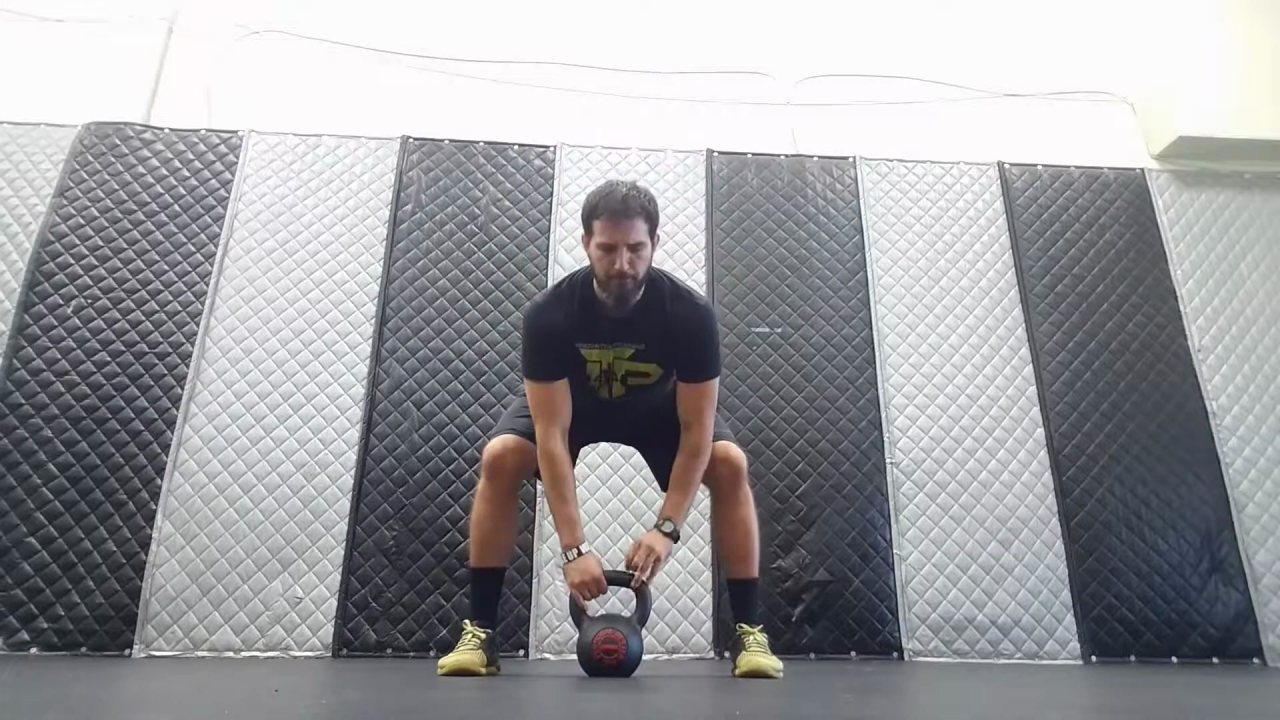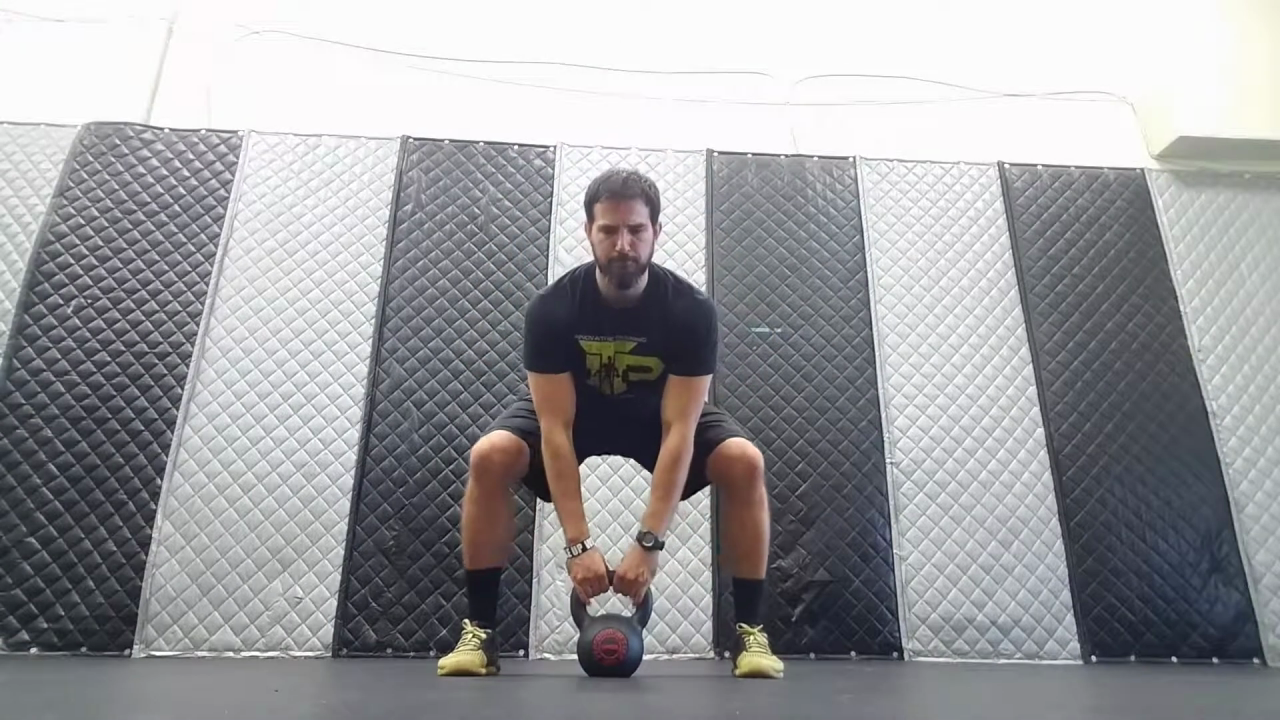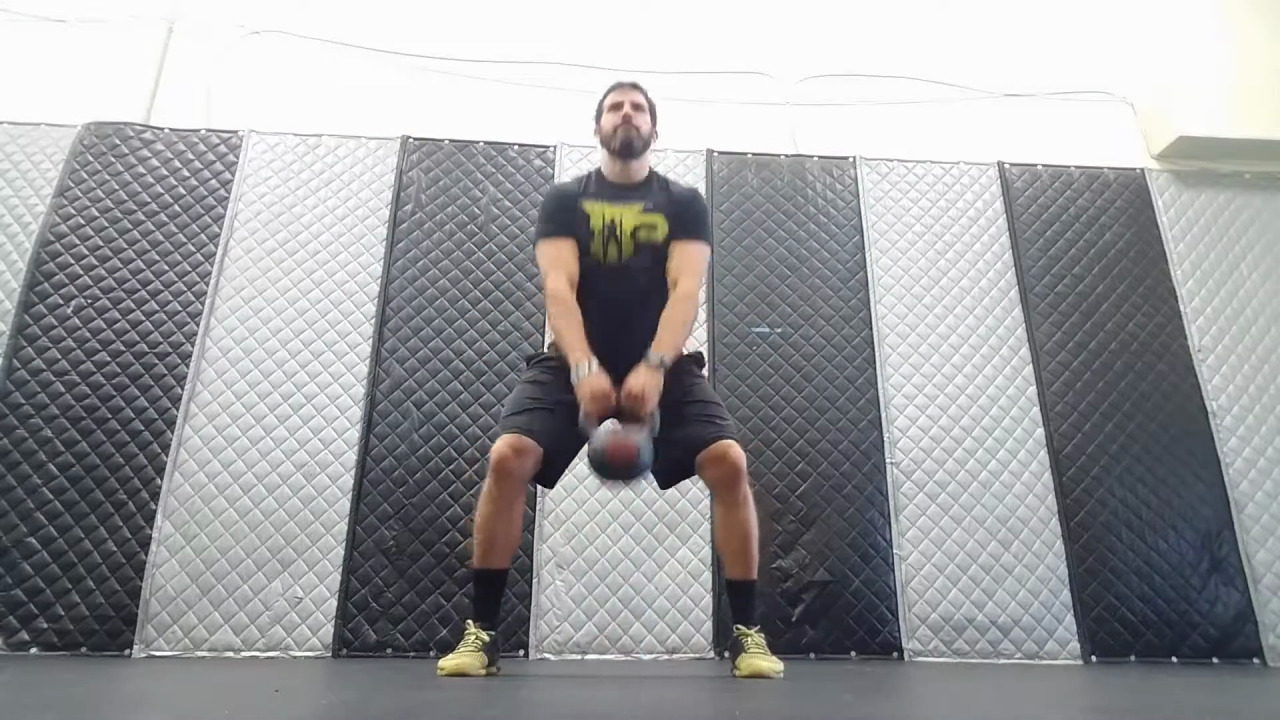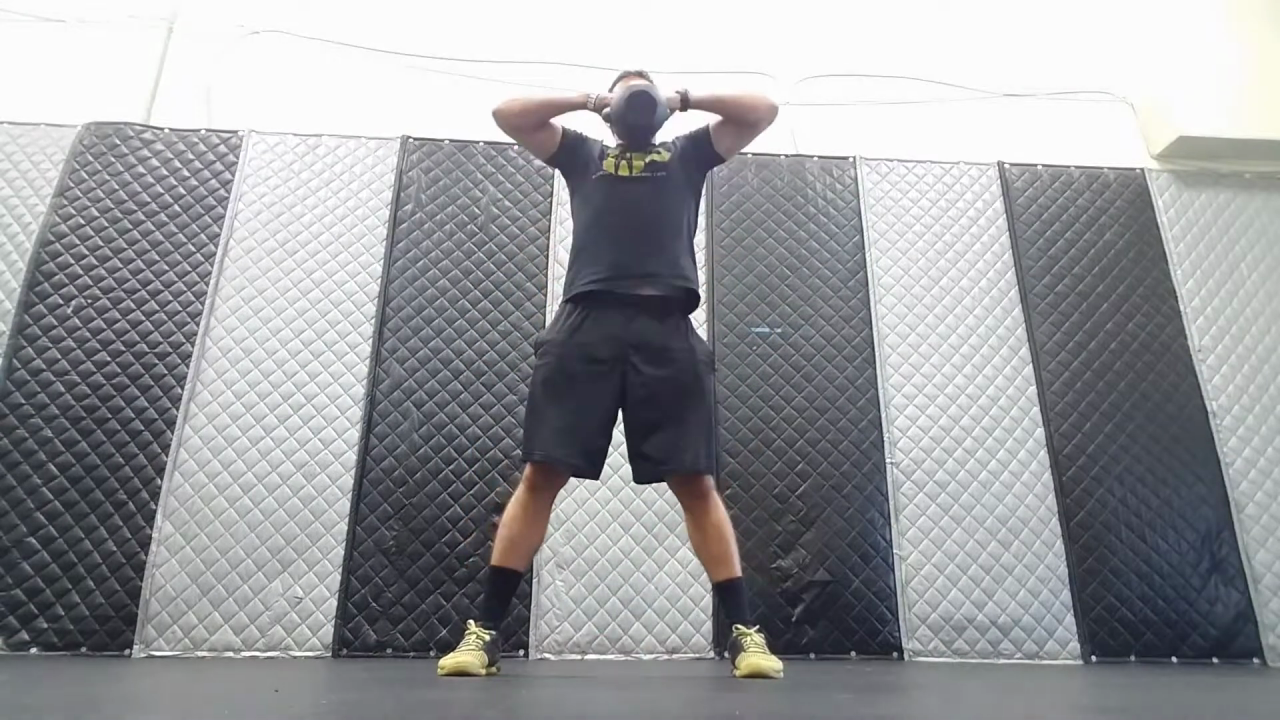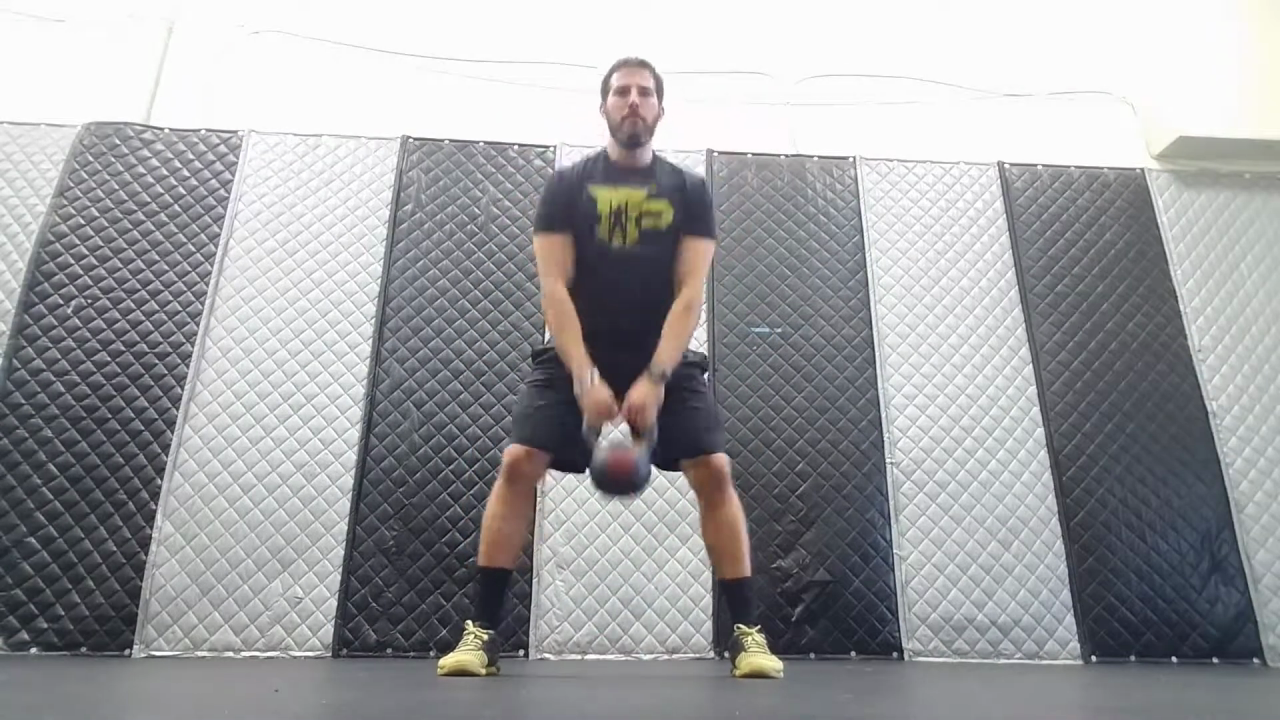
dt=0.5s
person 1, frame 1
left shoulder: (690, 315)
right shoulder: (549, 314)
left elbow: (696, 431)
right elbow: (552, 438)
left wrist: (667, 527)
right wrist: (573, 548)
left hip: (656, 406)
right hip: (566, 404)
left knee: (730, 464)
right knee: (500, 458)
left ankle: (748, 631)
right ankle: (480, 631)
person 1, frame 2
left shoulder: (691, 311)
right shoulder: (551, 309)
left elbow: (678, 432)
right elbow: (557, 432)
left wrist: (649, 542)
right wrist: (577, 544)
left hip: (656, 414)
right hip: (571, 410)
left knee: (744, 462)
right knee: (489, 457)
left ankle: (749, 631)
right ankle: (479, 631)
person 1, frame 3
left shoulder: (684, 204)
right shoulder: (565, 200)
left elbow: (685, 292)
right elbow: (558, 287)
left wrist: (656, 365)
right wrist: (582, 367)
left hip: (661, 364)
right hip: (574, 363)
left knee: (729, 463)
right knee: (507, 460)
left ankle: (746, 632)
right ankle: (481, 631)
person 1, frame 4
left shoulder: (688, 149)
right shoulder: (581, 149)
left elbow: (761, 110)
right elbow: (508, 113)
left wrist: (686, 99)
right wrist: (588, 98)
left hip: (666, 327)
right hip: (586, 322)
left knee: (696, 482)
right knee: (541, 475)
left ankle: (743, 632)
right ankle: (483, 630)
person 1, frame 5
left shoulder: (688, 189)
right shoulder: (568, 184)
left elbow: (691, 296)
right elbow: (554, 291)
left wrist: (657, 378)
right wrist: (584, 377)
left hip: (662, 355)
right hip: (576, 352)
left knee: (713, 471)
right knee: (519, 464)
left ankle: (746, 631)
right ankle: (481, 631)
